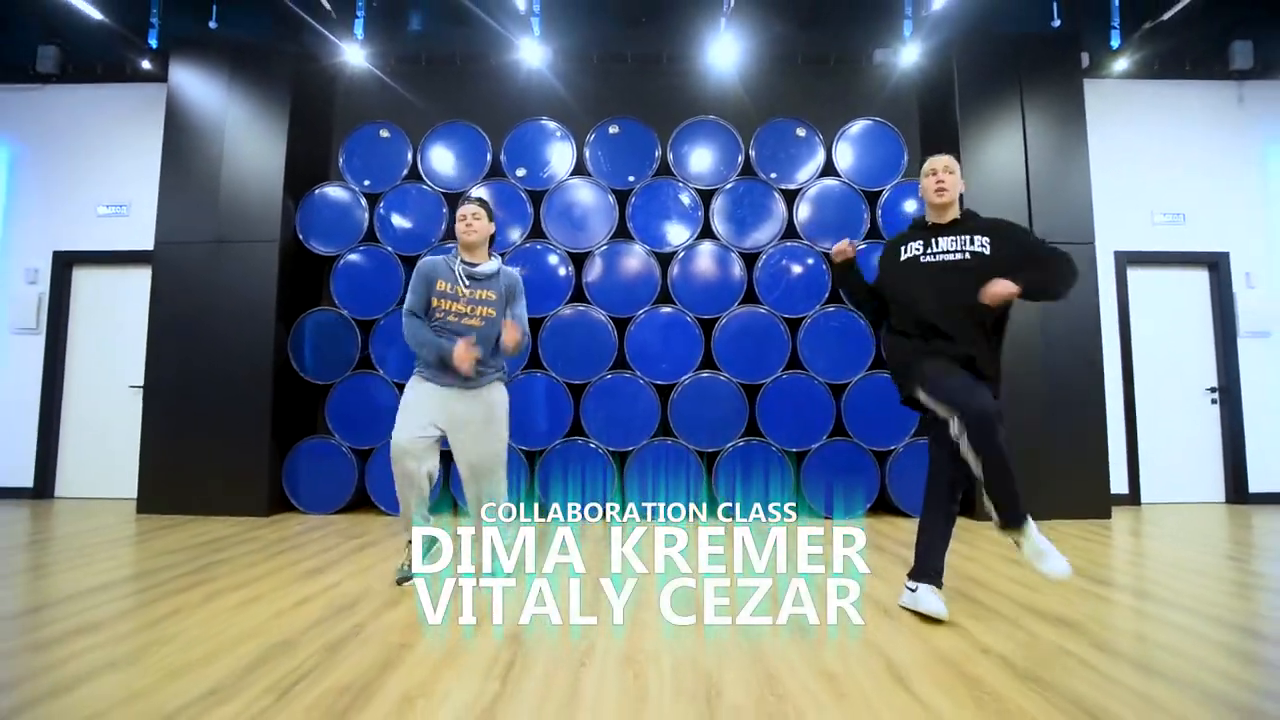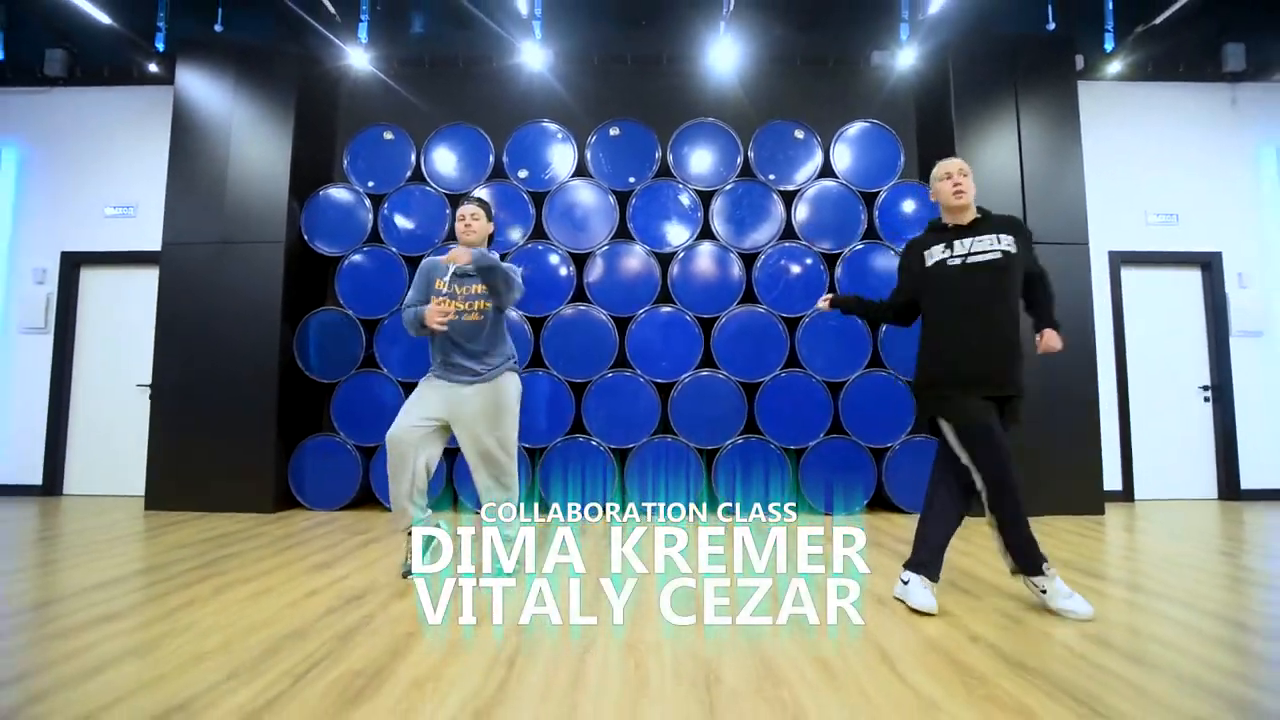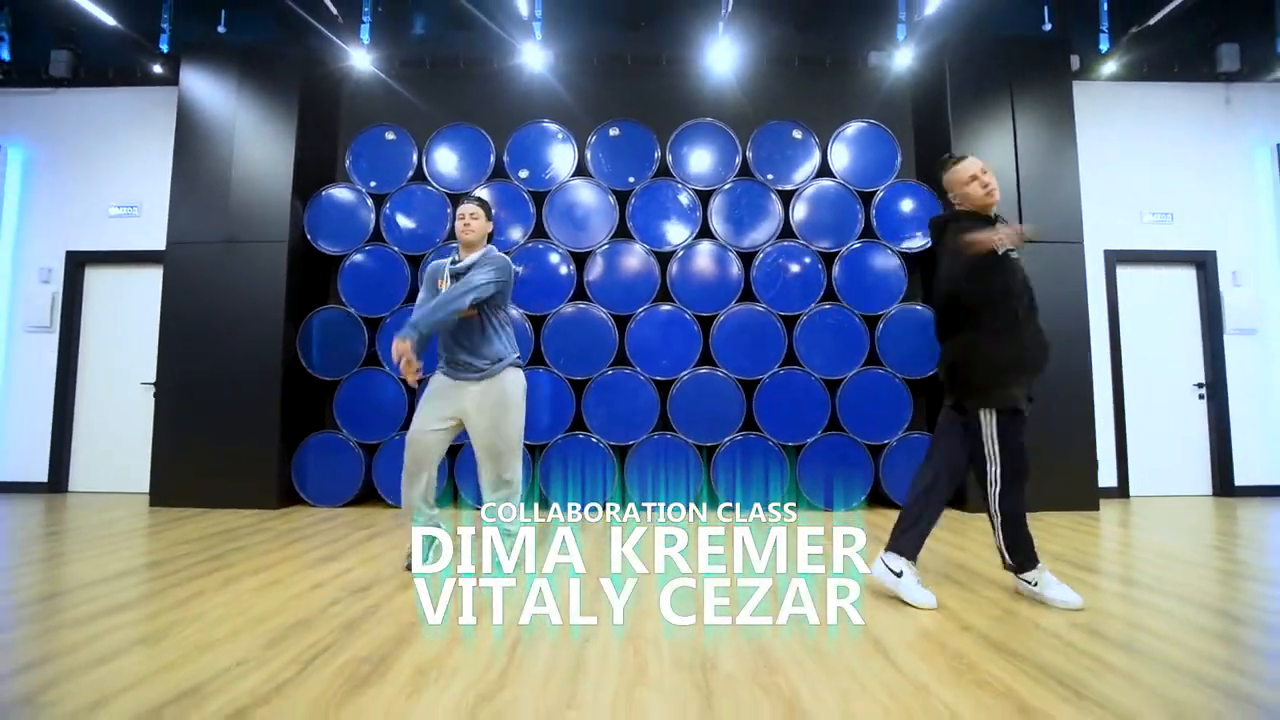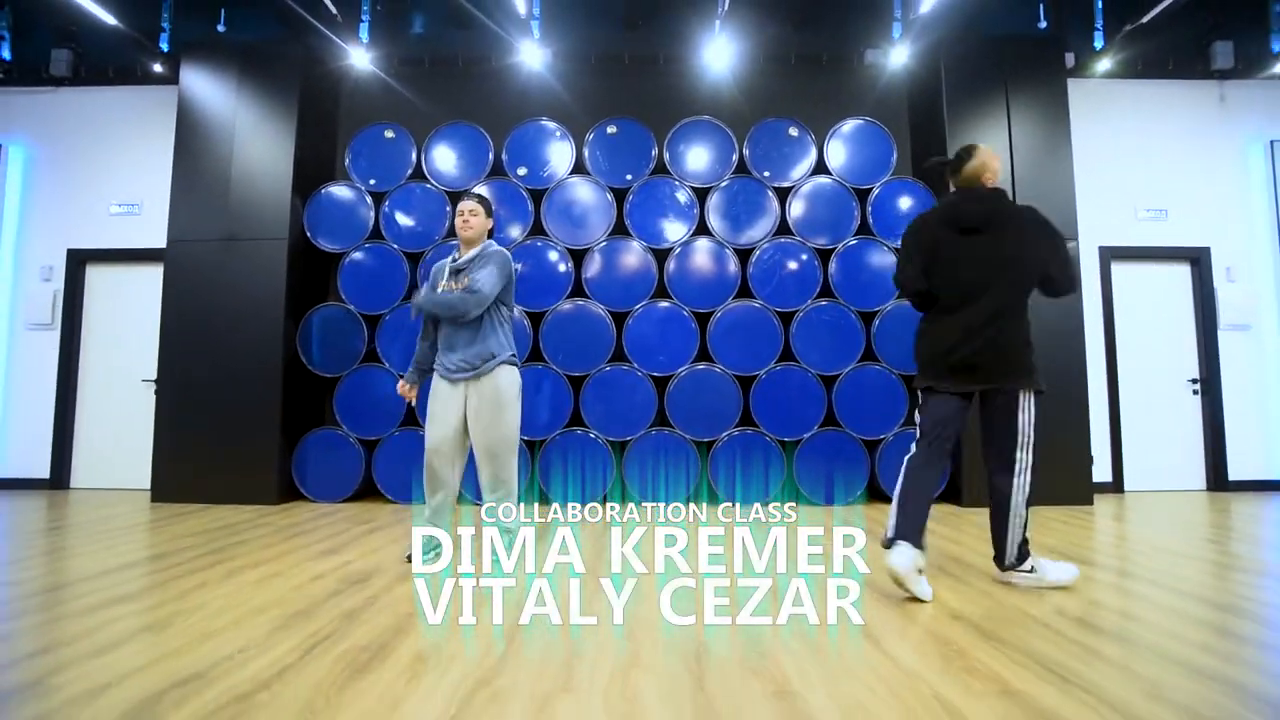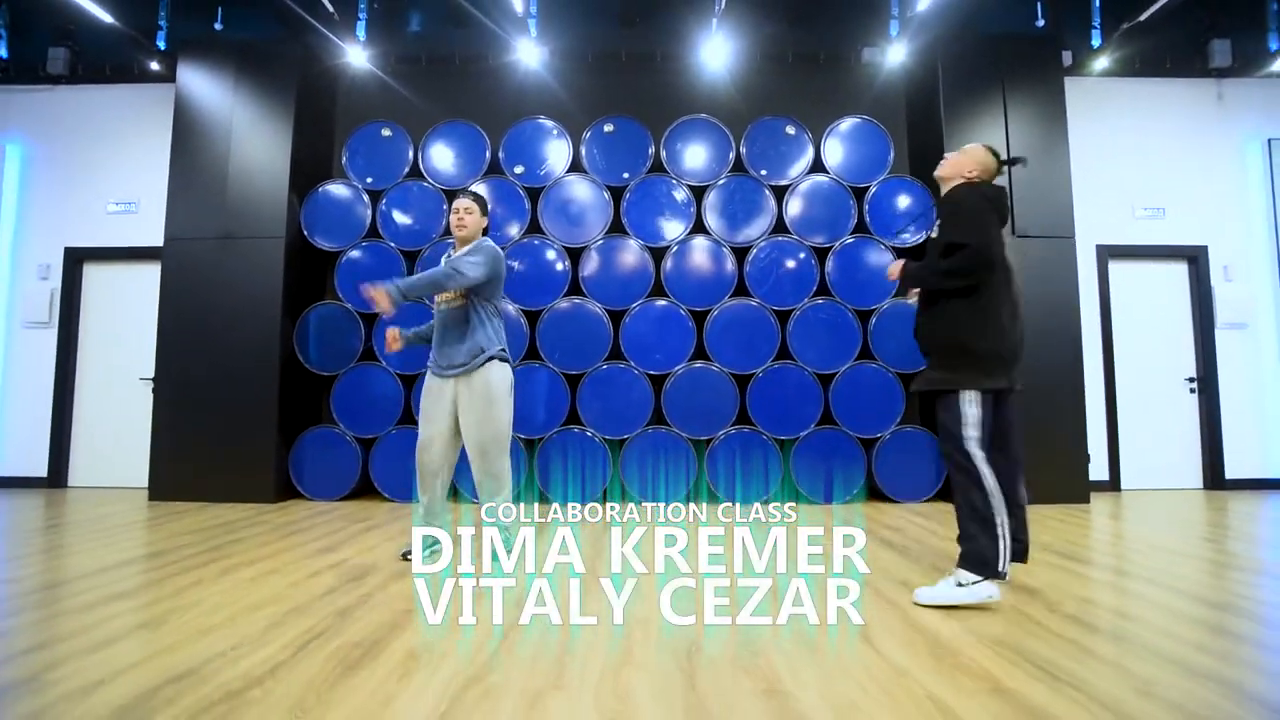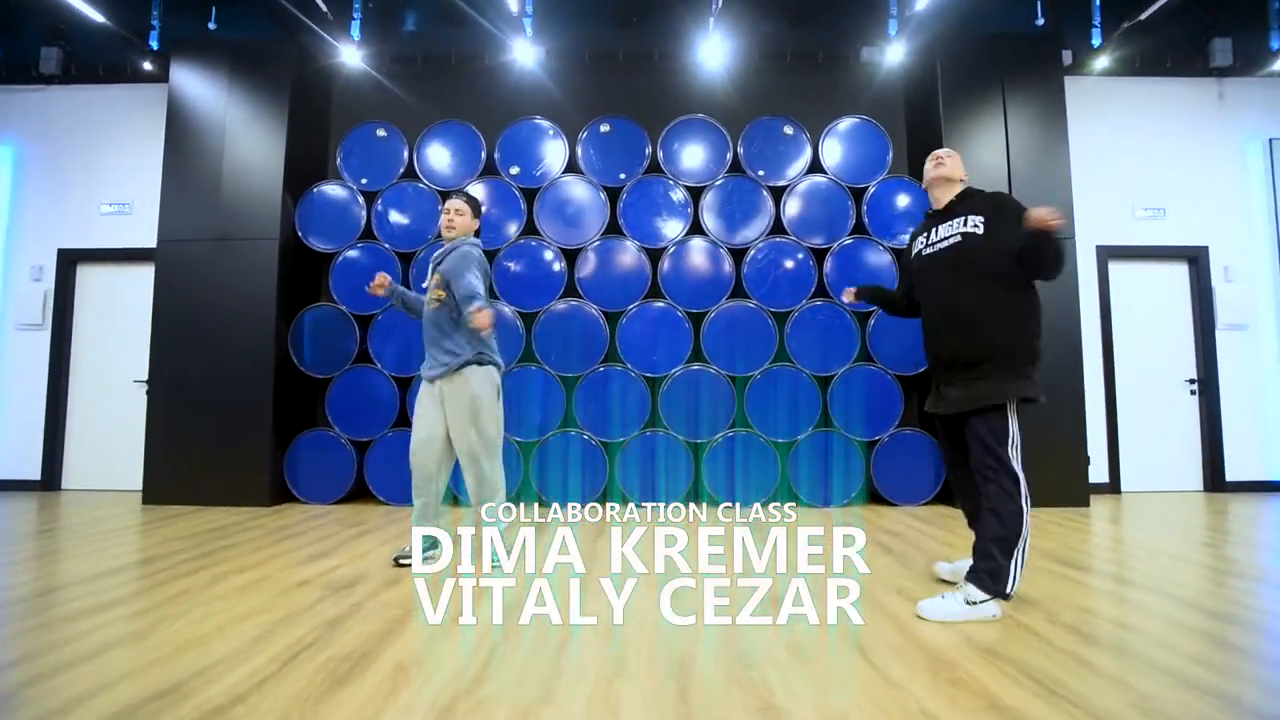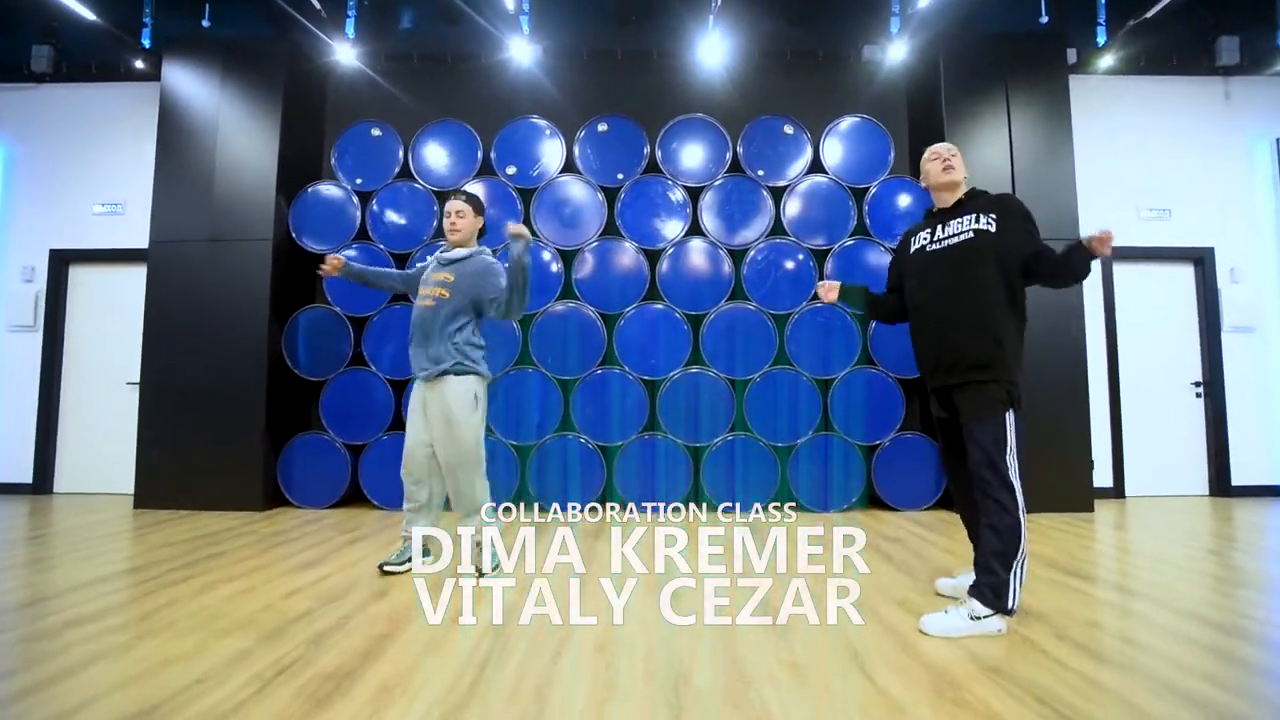
dt=0.2s
person 1, frame 1
left shoulder: (997, 234)
right shoulder: (899, 248)
left elbow: (1059, 267)
right elbow: (879, 308)
left wrist: (1020, 285)
right wrist: (845, 269)
left hip: (972, 370)
right hip: (919, 362)
left knee: (949, 473)
right knee: (981, 418)
left ankle: (921, 583)
right ankle: (1020, 526)
person 1, frame 2
left shoulder: (1012, 230)
right shoulder: (921, 250)
left elbow: (1034, 280)
right elbow: (899, 310)
left wrist: (1047, 322)
right wrist: (845, 303)
left hip: (997, 379)
right hip: (952, 383)
left knee: (956, 478)
right knee: (994, 475)
left ankle: (917, 573)
right ankle: (1037, 574)
person 1, frame 3
left shoulder: (983, 231)
right shoulder: (964, 236)
right elbow: (954, 294)
right wrist: (979, 251)
left hip: (975, 369)
right hip: (987, 372)
left knee: (944, 466)
right knee: (1005, 470)
left ankle: (899, 560)
right ankle: (1025, 570)
person 1, frame 4
left shoulder: (927, 224)
right shoulder: (1027, 223)
left elbow: (910, 289)
right elbow: (1063, 282)
left hip: (945, 359)
right hip: (1006, 360)
left knee: (928, 451)
right knee: (1013, 458)
left ankle: (905, 544)
right ankle: (1014, 561)
person 1, frame 5
left shoulder: (967, 203)
right shoulder: (979, 210)
left elbow: (972, 266)
left wrist: (911, 274)
right wrist: (921, 283)
left hip: (973, 353)
right hip: (983, 350)
left knee: (968, 449)
right knee: (987, 450)
left ankle: (979, 572)
right ankle: (1001, 549)
person 1, frame 6
left shoulder: (997, 209)
right shoulder: (920, 236)
left elbow: (1041, 265)
right elbow: (912, 301)
left wrist: (1045, 235)
right wrist: (865, 295)
left hip: (996, 364)
right hip: (949, 370)
left knee: (998, 468)
right knee: (964, 466)
left ankle: (988, 588)
right ankle: (991, 561)
person 1, frame 7
left shoulder: (1003, 211)
right shoulder: (913, 239)
left elbow: (1041, 267)
right elbow: (893, 308)
left wrist: (1082, 253)
right wrist: (845, 293)
left hip: (990, 371)
right hip: (942, 377)
left knee: (994, 478)
right knee: (963, 478)
left ankle: (991, 603)
right ankle: (990, 574)
person 2, frame 1
left shoulder: (507, 280)
right shoulder: (429, 268)
left elbow: (514, 332)
right elbow: (410, 320)
left wrist: (514, 338)
right wrist: (447, 351)
left hip: (484, 390)
right hip: (429, 383)
left knee: (484, 471)
right knee: (405, 447)
right ankle: (420, 536)
person 2, frame 2
left shoulder: (501, 268)
right shoulder: (431, 266)
left elbow: (511, 292)
right elbow: (412, 307)
left wrist: (478, 259)
right wrist: (423, 315)
left hip: (493, 382)
right hip: (441, 380)
left knee: (495, 466)
right knee: (402, 439)
right ankle: (419, 528)
person 2, frame 3
left shoulder: (497, 264)
right shoulder: (435, 270)
left elbow: (461, 300)
right elbow: (423, 313)
left wrist: (411, 337)
right wrist: (411, 358)
left hip: (497, 377)
right hip: (449, 378)
left knee: (498, 462)
right knee: (420, 446)
right ankle: (426, 534)
person 2, frame 4
left shoulder: (498, 258)
right shoulder: (440, 270)
left elbow: (472, 302)
left wrist: (421, 302)
right wrist: (414, 373)
left hip: (495, 374)
right hip: (447, 376)
left knee: (497, 458)
right knee: (440, 455)
right ankle: (435, 536)
person 2, frame 5
left shoulder: (487, 252)
right shoulder: (446, 261)
left elbow: (454, 276)
left wrist: (394, 291)
right wrist: (407, 335)
left hip: (484, 368)
right hip: (441, 371)
left knee: (489, 454)
right knee: (431, 452)
left ankle: (500, 537)
right ankle: (430, 535)
person 2, frame 6
left shoulder: (465, 254)
right shoulder: (442, 260)
left elbow: (469, 291)
left wrist: (479, 309)
right wrist: (393, 291)
left hip: (472, 371)
right hip: (435, 374)
left knee: (479, 458)
right knee: (426, 456)
right ankle: (427, 539)
person 2, frame 7
left shoulder: (484, 267)
right shoulder: (432, 265)
left elbow: (510, 309)
right elbow: (401, 280)
left wrist: (520, 252)
right wrist: (349, 268)
left hip: (460, 377)
right hip: (427, 378)
left knee: (459, 464)
right knee: (416, 460)
left ankle: (483, 541)
right ankle: (417, 541)
